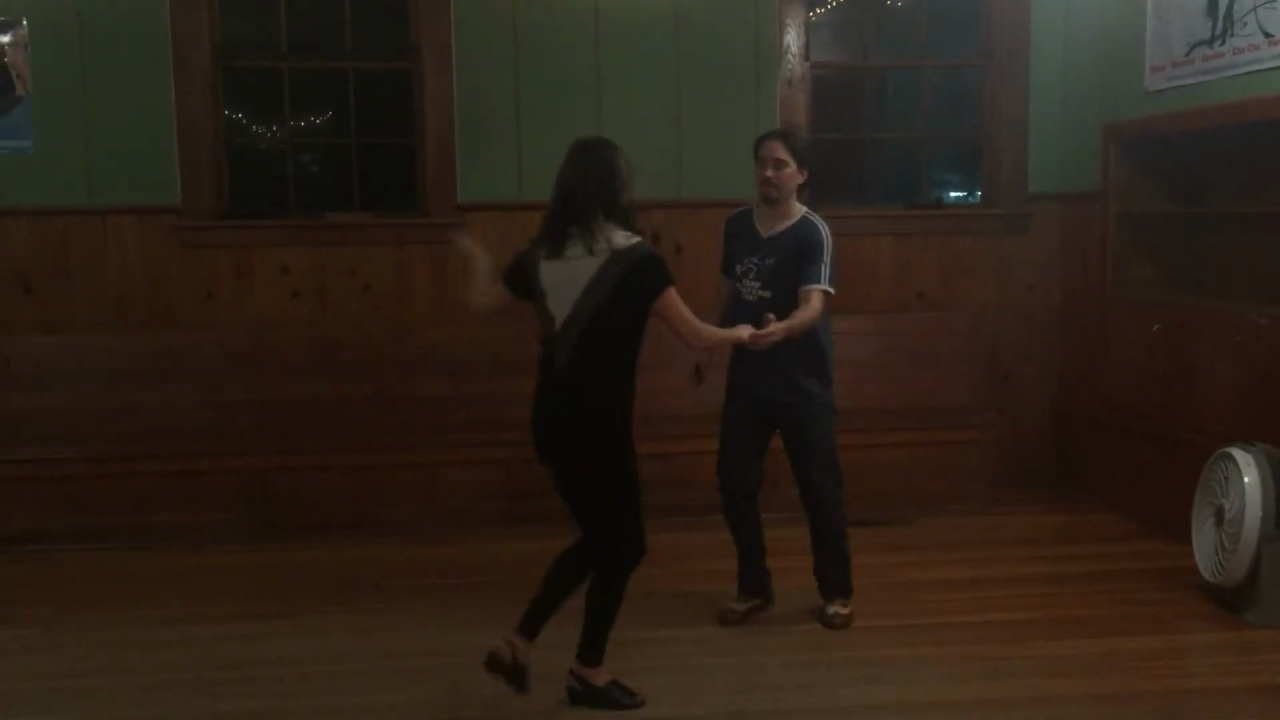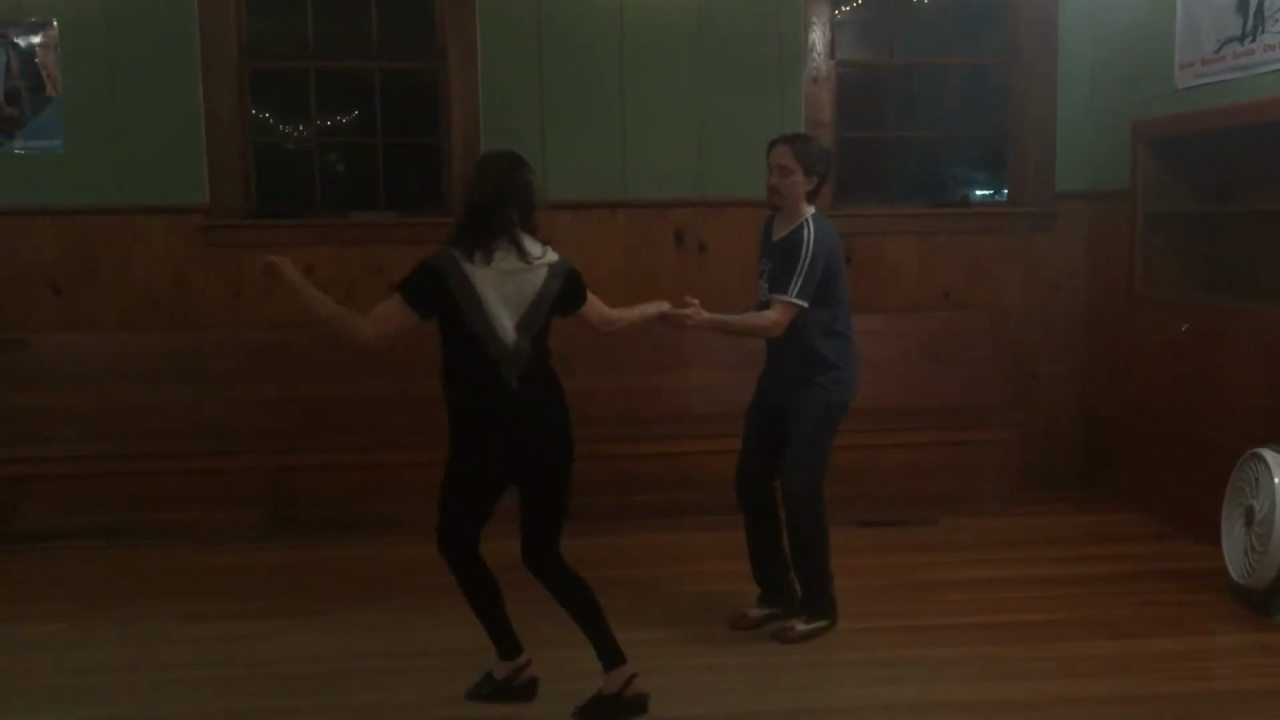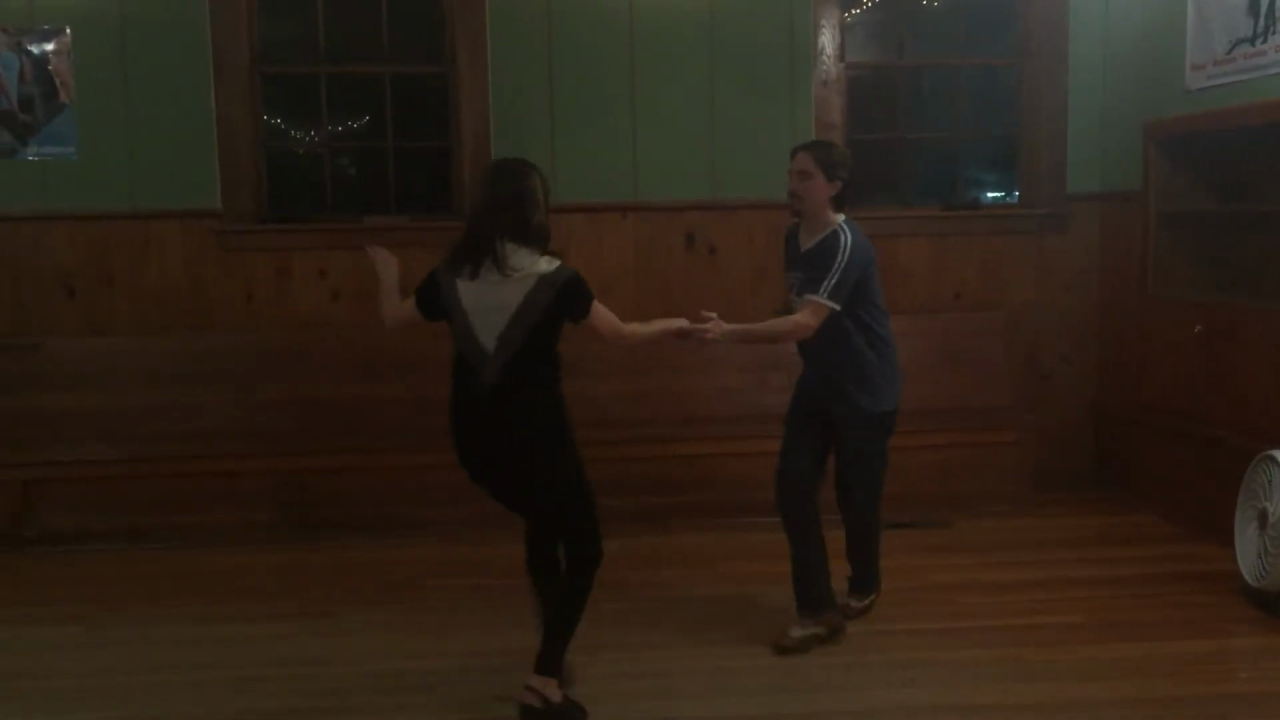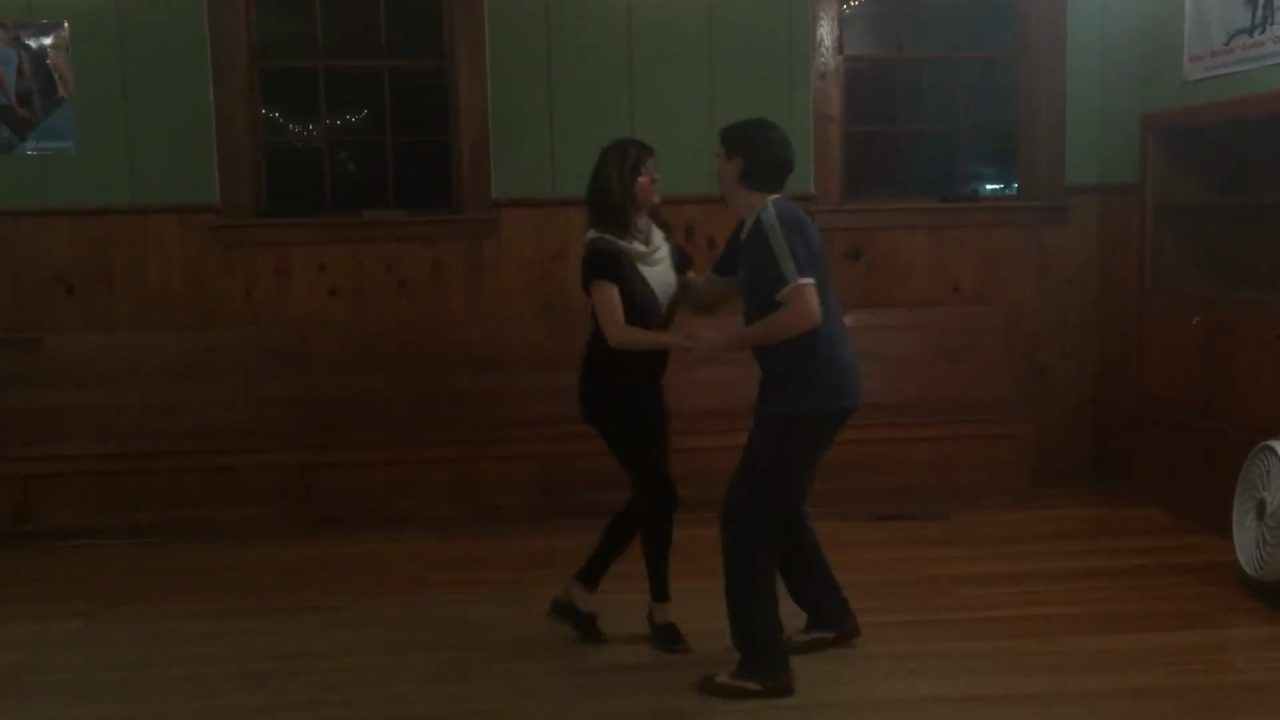
dt=0.7s
person 1, frame 1
left shoulder: (541, 255)
right shoulder: (636, 257)
left elbow: (481, 300)
right elbow: (696, 336)
left wrist: (478, 257)
right wrist: (740, 333)
left hip: (553, 418)
right hip: (598, 422)
left knee: (598, 537)
right knee: (625, 543)
left ankle: (518, 643)
right ankle: (591, 672)
person 1, frame 2
left shoulder: (445, 270)
right shoulder: (552, 268)
left elbow: (368, 331)
right elbow: (610, 320)
left wrist: (299, 284)
right wrist: (657, 308)
left hip: (484, 436)
right hip: (547, 429)
left knee: (458, 542)
right knee: (543, 553)
left ankle: (513, 664)
right ankle: (619, 673)
person 1, frame 3
left shoulder: (453, 274)
right shoulder: (553, 278)
left elbow: (394, 316)
right elbow: (622, 332)
left wrist: (387, 273)
right wrist: (673, 324)
left hip: (475, 437)
right hip: (535, 435)
left knee: (544, 528)
right knee: (585, 547)
left ankle: (550, 651)
person 1, frame 4
left shoulder: (657, 240)
right shoulder: (604, 251)
right elbow: (617, 333)
right wrist: (685, 340)
left hip: (644, 386)
right hip: (614, 390)
left knee: (650, 494)
right knee: (659, 493)
left ankle: (577, 593)
right ankle: (660, 610)
person 2, frame 1
left shoulder: (813, 233)
right shoulder: (735, 226)
left elbow: (814, 307)
left wrist: (780, 331)
left hip: (803, 384)
right hip: (748, 380)
left knee: (820, 488)
right knee: (735, 484)
left ankle: (836, 591)
right ankle: (754, 587)
person 2, frame 2
left shoulder: (813, 238)
right shoulder: (772, 227)
left elbow: (778, 320)
left wrist: (709, 321)
left hip: (820, 384)
right hip: (780, 378)
left knee: (800, 491)
right knee: (751, 483)
left ankle: (819, 607)
right ankle: (777, 595)
person 2, frame 3
left shoulder: (846, 245)
right shoulder: (795, 237)
left elbow: (805, 323)
left wrist: (731, 332)
right wrist: (742, 327)
left hip: (867, 390)
right hip: (817, 386)
left knee: (857, 495)
right knee: (793, 486)
left ankle: (863, 586)
right ankle: (818, 609)
person 2, frame 4
left shoulder: (775, 222)
right shoulder: (752, 230)
left elbow: (806, 313)
right elbow: (708, 295)
left wrist: (732, 341)
left hip: (810, 393)
right hip: (798, 390)
left knee: (745, 514)
right knee: (776, 509)
left ankle: (763, 665)
right ankle: (832, 617)
